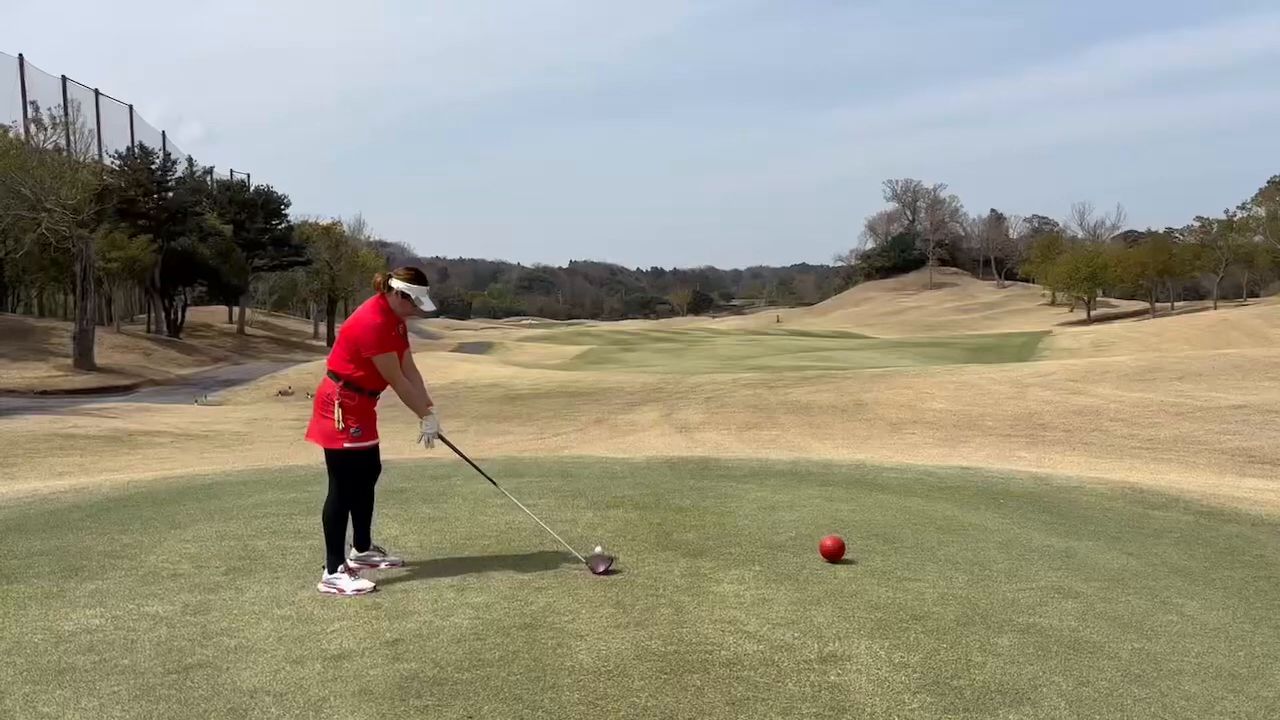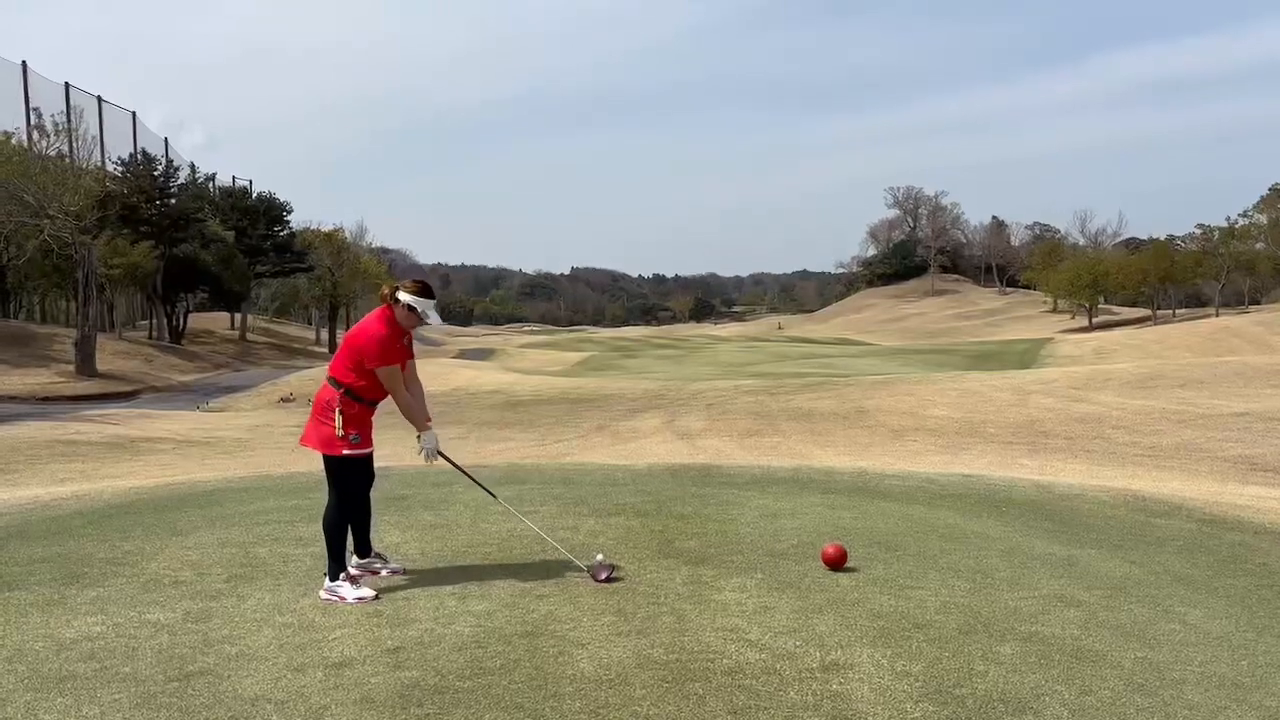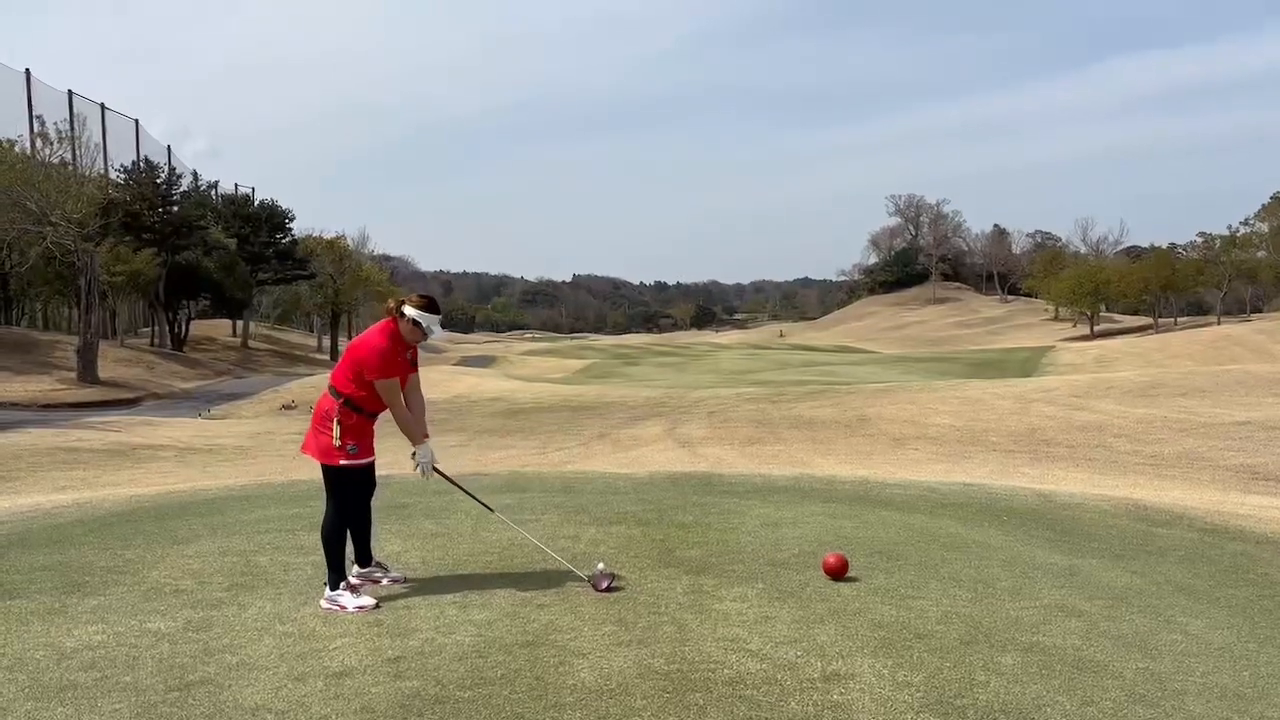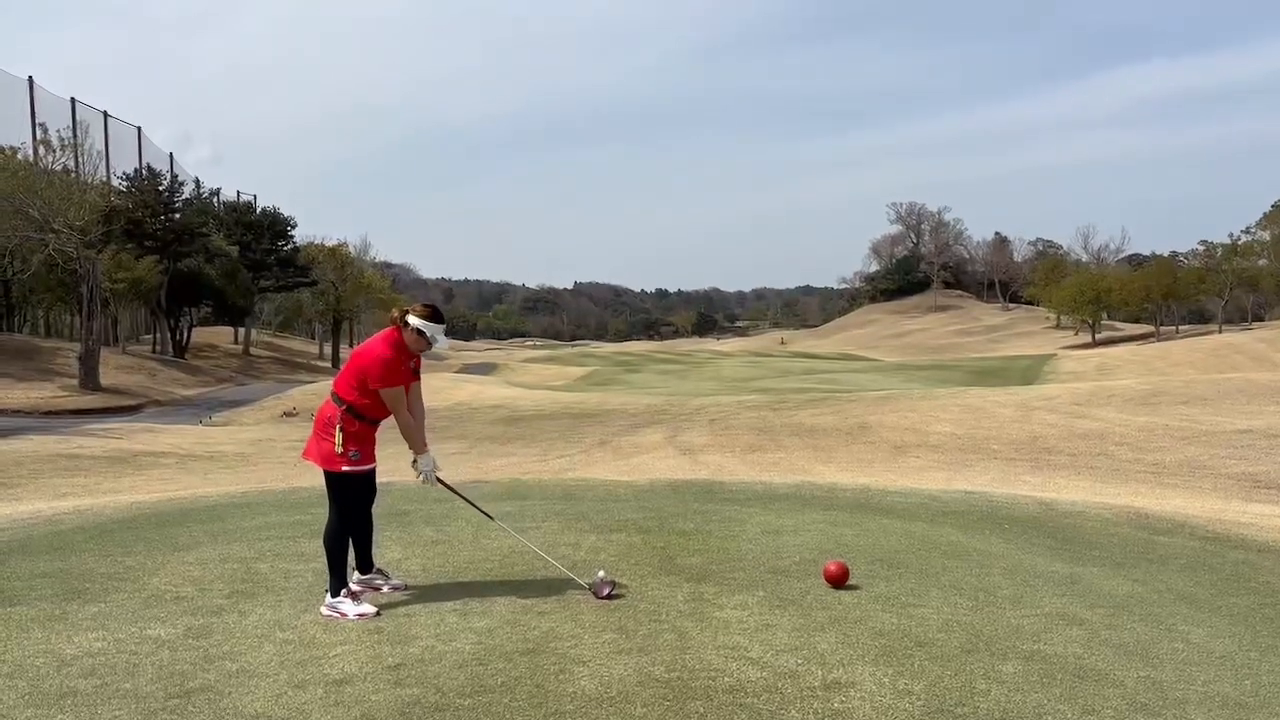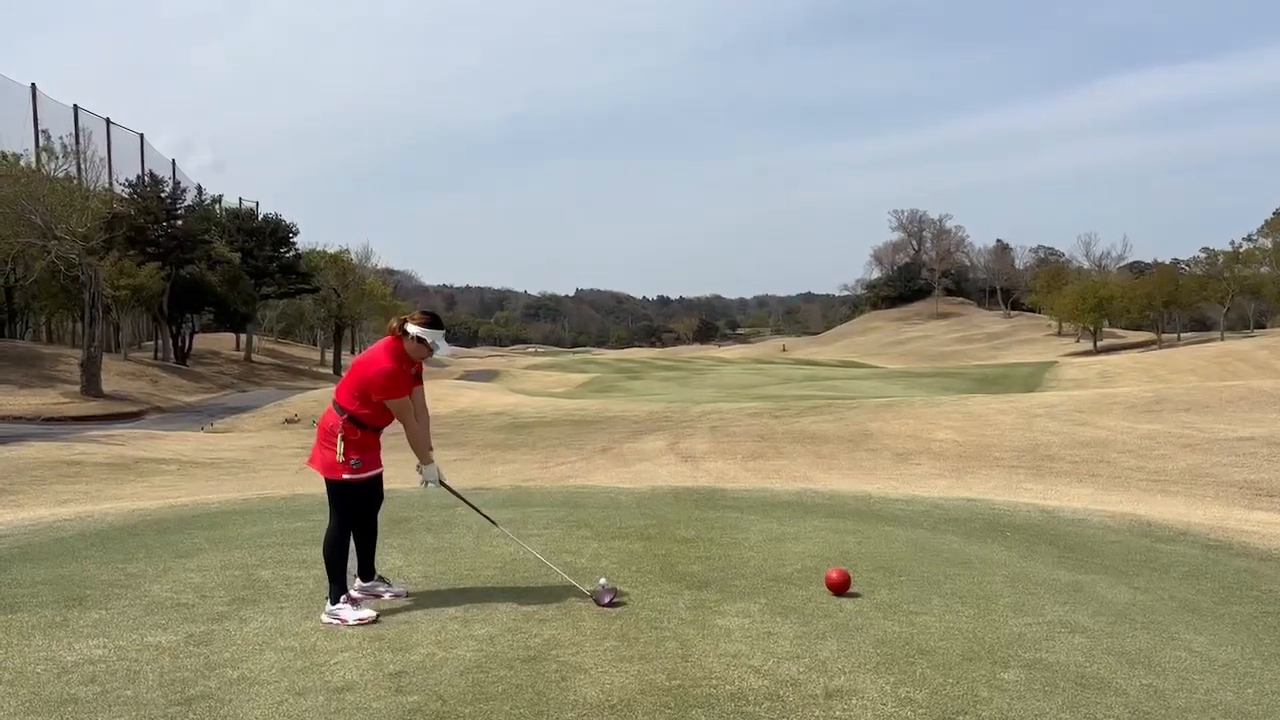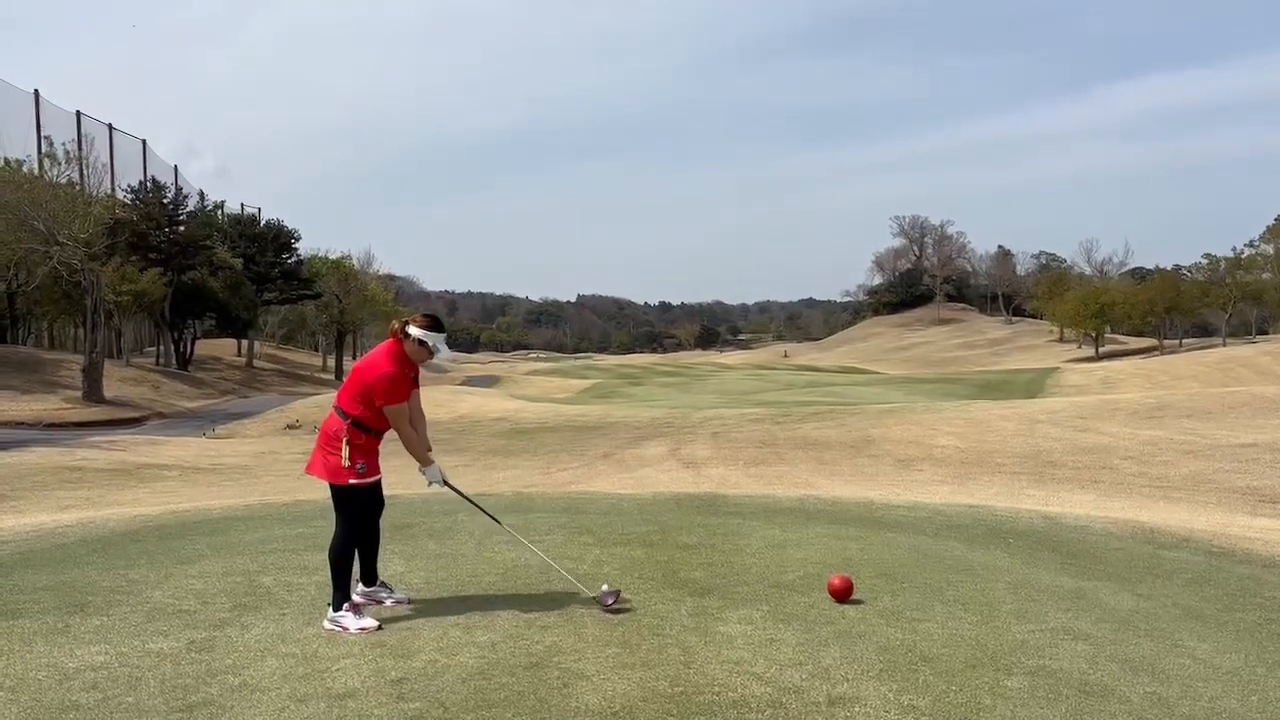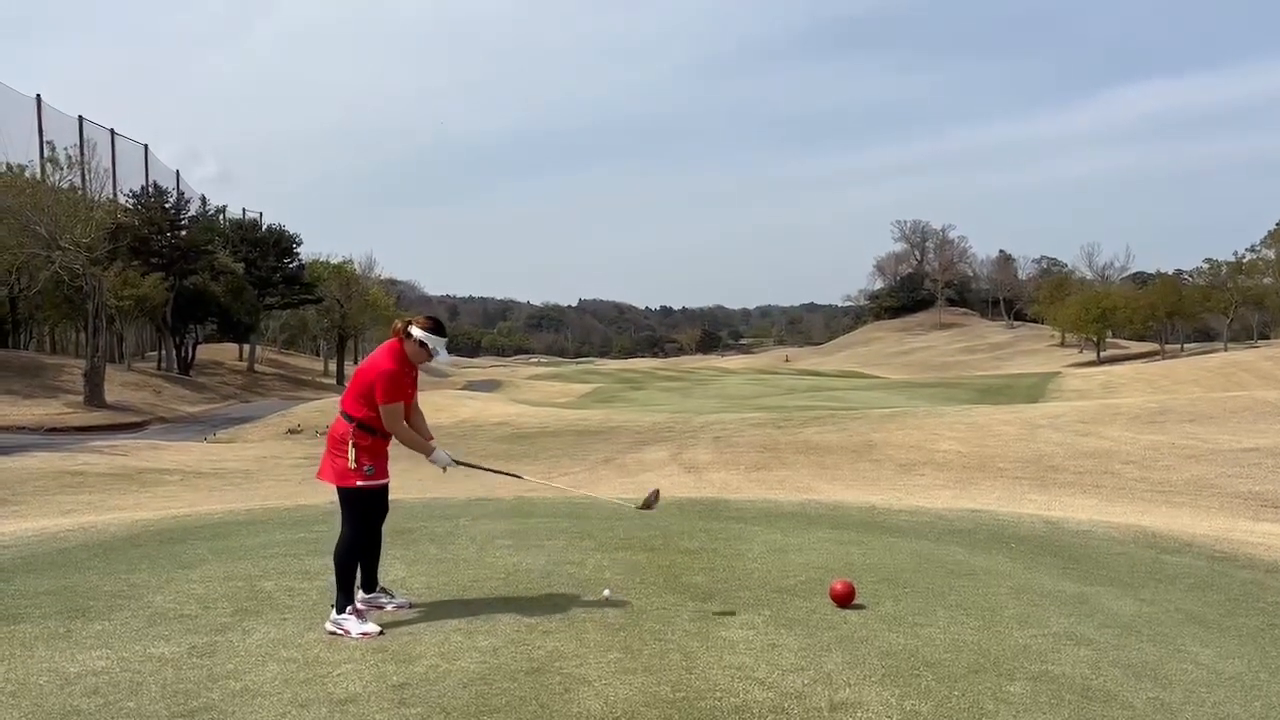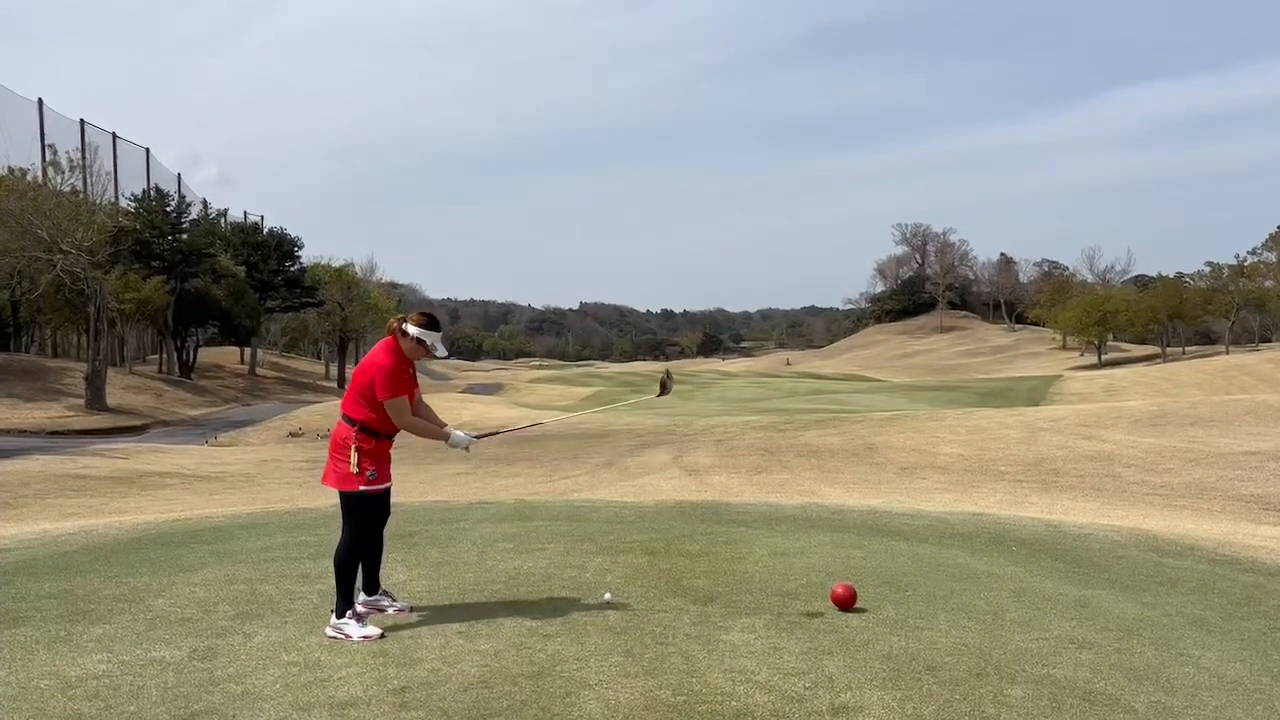
dt=0.3s
person 1, frame 1
left shoulder: (395, 319)
right shoulder: (372, 323)
left elbow: (409, 370)
right elbow: (396, 381)
left wrist: (429, 410)
right wrist: (424, 415)
left hip: (359, 406)
right hip: (341, 407)
left knee: (366, 477)
right knee: (343, 486)
left ankle: (362, 549)
right ankle: (333, 571)
person 1, frame 2
left shoulder: (401, 329)
right shoulder: (377, 334)
left elbow: (411, 382)
right elbow: (398, 393)
left wrist: (427, 426)
right wrist: (424, 431)
left hip: (356, 414)
right hip: (338, 414)
left knee: (361, 486)
right knee: (343, 493)
left ankle: (363, 557)
right ankle: (335, 579)
person 1, frame 3
left shoulder: (406, 343)
right shoulder: (379, 346)
left elbow: (414, 395)
right elbow: (396, 407)
left wrist: (424, 441)
right wrist: (419, 445)
left hip: (358, 424)
right hip: (338, 424)
left knee: (362, 495)
right knee: (341, 503)
left ankle: (364, 566)
right ankle: (335, 588)
person 1, frame 4
left shoulder: (409, 351)
right shoulder: (383, 355)
left elbow: (415, 405)
right elbow: (401, 414)
left wrist: (422, 450)
right wrist: (421, 454)
left hip: (360, 429)
right hip: (340, 430)
left knee: (363, 500)
right knee: (343, 509)
left ankle: (365, 572)
right ankle: (336, 595)
person 1, frame 5
left shoulder: (409, 357)
right shoulder: (385, 367)
left elbow: (420, 410)
right elbow: (409, 422)
left wrist: (428, 456)
right wrist: (427, 464)
left hip: (364, 436)
right hip: (343, 438)
left knee: (369, 508)
right knee: (344, 517)
left ankle: (366, 580)
right ankle: (336, 602)
person 1, frame 6
left shoulder: (406, 359)
right shoulder: (387, 370)
left elbow: (415, 412)
right elbow: (402, 428)
left wrist: (428, 455)
right wrist: (427, 465)
left hip: (362, 441)
right hip: (345, 443)
left knee: (371, 513)
right knee: (349, 522)
left ankle: (369, 585)
right ankle: (338, 609)
person 1, frame 7
left shoulder: (407, 361)
right shoulder: (387, 368)
left elbow: (412, 410)
right elbow: (395, 426)
left wrist: (433, 445)
right wrist: (430, 453)
left hip: (370, 445)
right hip: (353, 446)
left knee: (375, 518)
right knee: (355, 526)
left ankle: (369, 591)
right ankle: (342, 612)
person 1, frame 8
left shoulder: (402, 359)
right shoulder: (385, 365)
left elbow: (418, 405)
right elbow: (404, 420)
left wrist: (449, 430)
right wrist: (447, 436)
left hip: (373, 448)
right hip: (356, 450)
left knee: (376, 522)
right knee: (356, 530)
left ankle: (370, 594)
right ankle: (341, 617)
